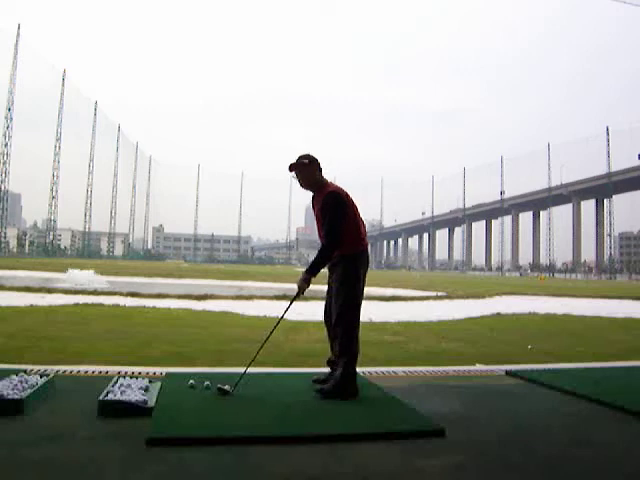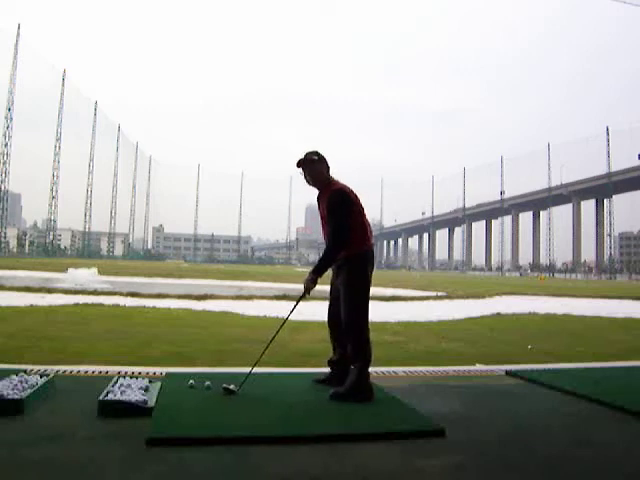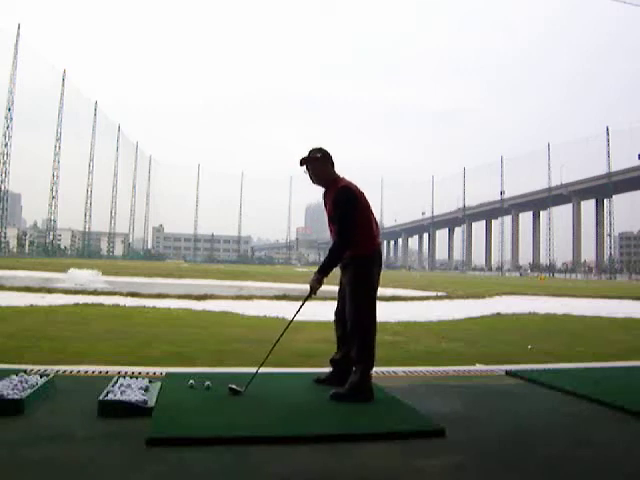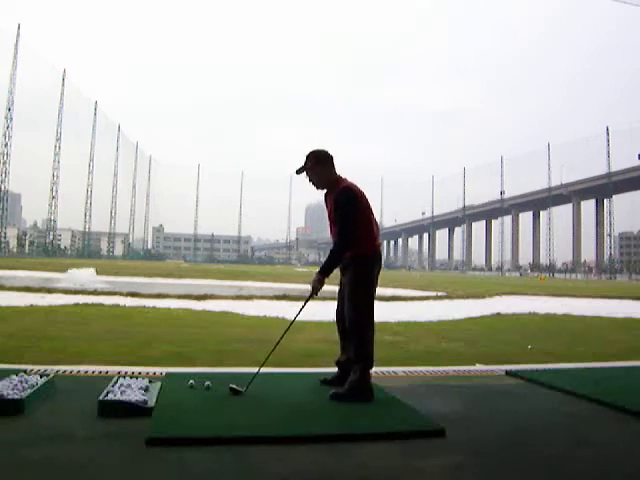
dt=0.3s
person 1, frame 1
left shoulder: (332, 197)
right shoulder: (320, 197)
left elbow: (331, 241)
left wrist: (309, 273)
right wrist: (313, 271)
left hip: (351, 260)
right hip: (341, 260)
left knee: (344, 318)
right knee: (332, 316)
left ankle: (346, 380)
right ankle: (338, 371)
person 1, frame 2
left shoulder: (339, 195)
right shoulder: (325, 196)
left elbow: (337, 240)
left wrist: (316, 273)
right wrist: (322, 270)
left hip: (356, 260)
right hip: (344, 261)
left knee: (353, 320)
right knee: (336, 318)
left ankle: (360, 382)
right ankle: (340, 370)
person 1, frame 3
left shoulder: (344, 193)
right shoulder: (332, 193)
left elbow: (343, 239)
left wrist: (321, 273)
right wrist: (325, 271)
left hip: (363, 260)
right hip: (352, 260)
left knee: (360, 320)
right knee: (343, 317)
left ankle: (361, 383)
right ankle: (342, 370)
person 1, frame 4
left shoulder: (346, 194)
right shoulder: (333, 194)
left elbow: (344, 240)
left wrist: (322, 273)
right wrist: (328, 271)
left hip: (363, 260)
right hip: (352, 261)
left knee: (358, 320)
right knee: (344, 318)
left ankle: (360, 383)
right ankle: (347, 372)
